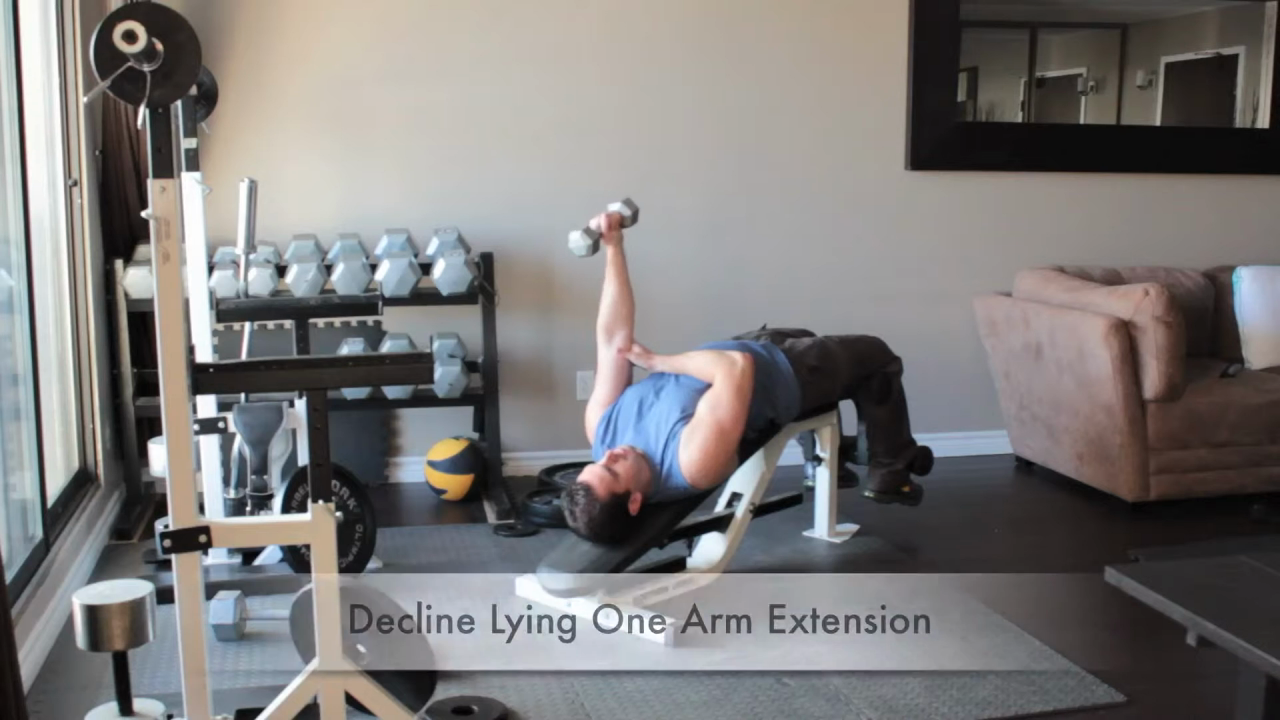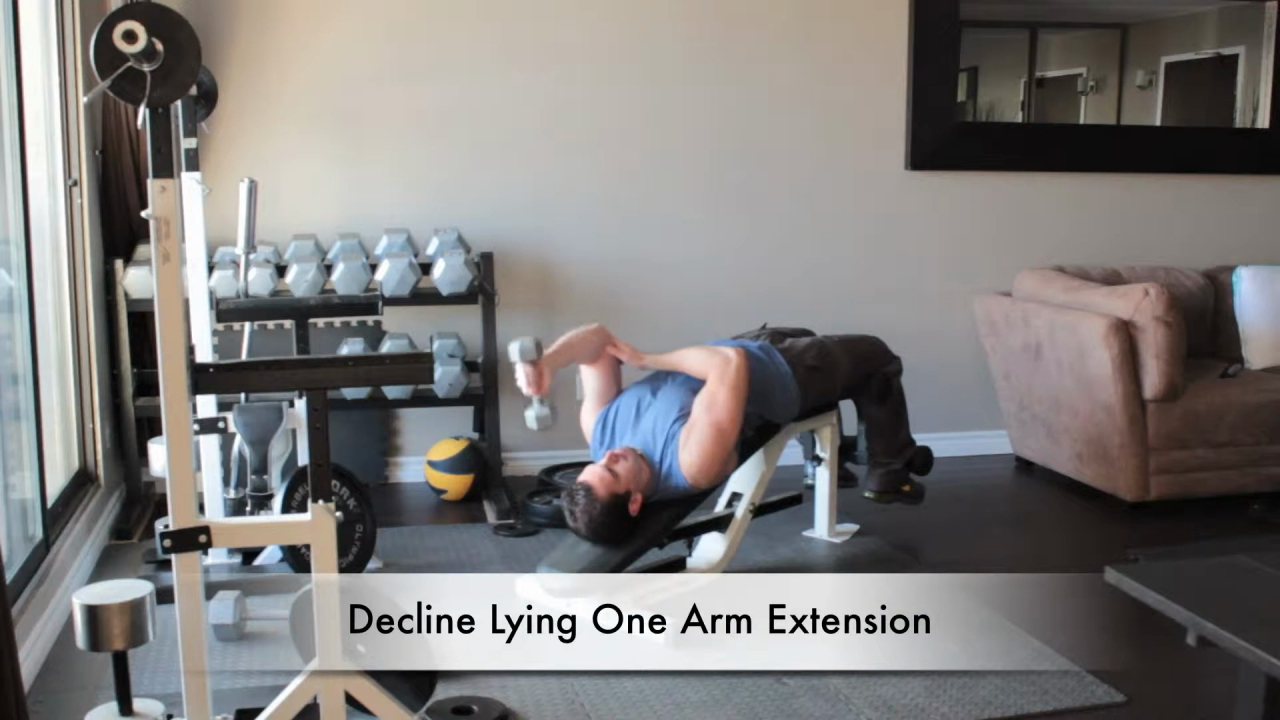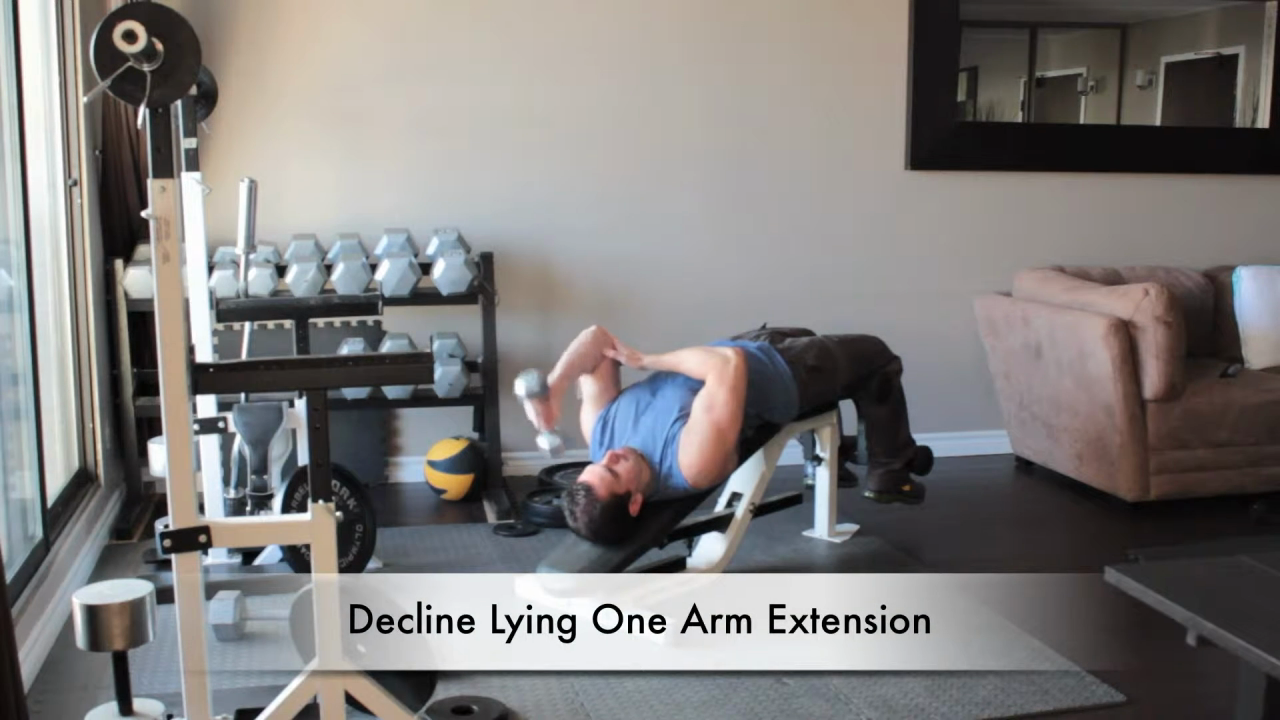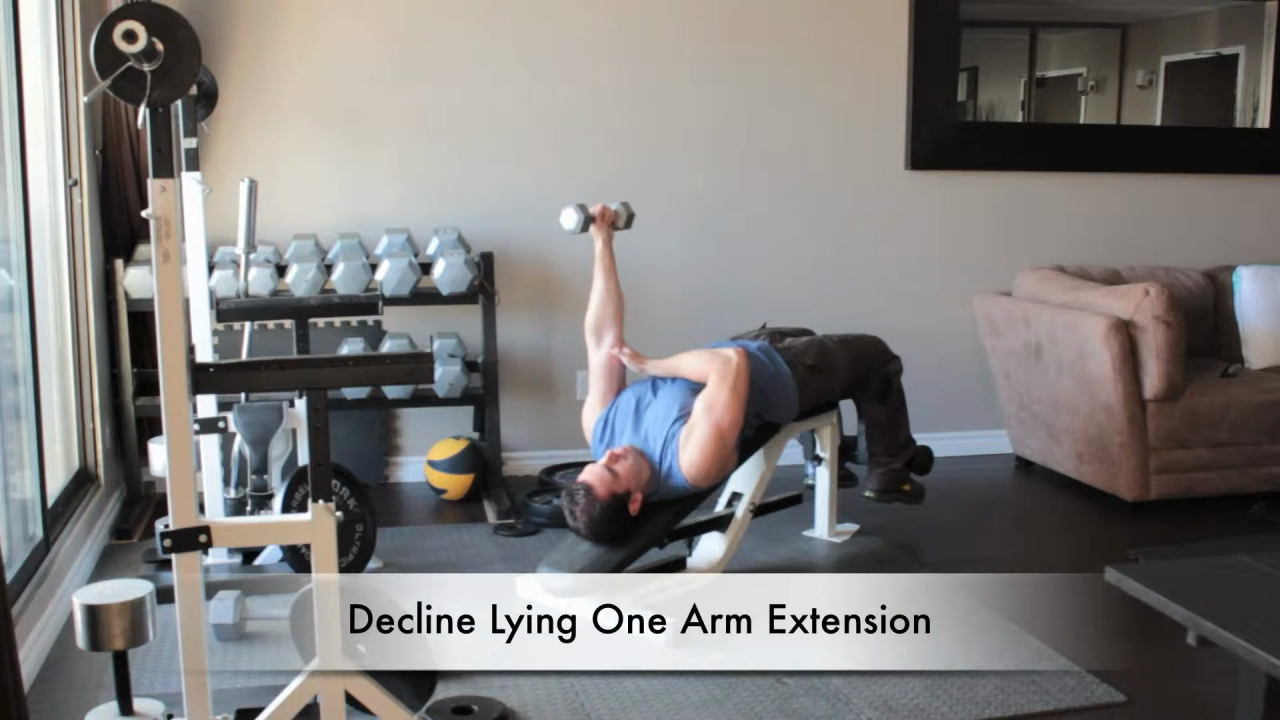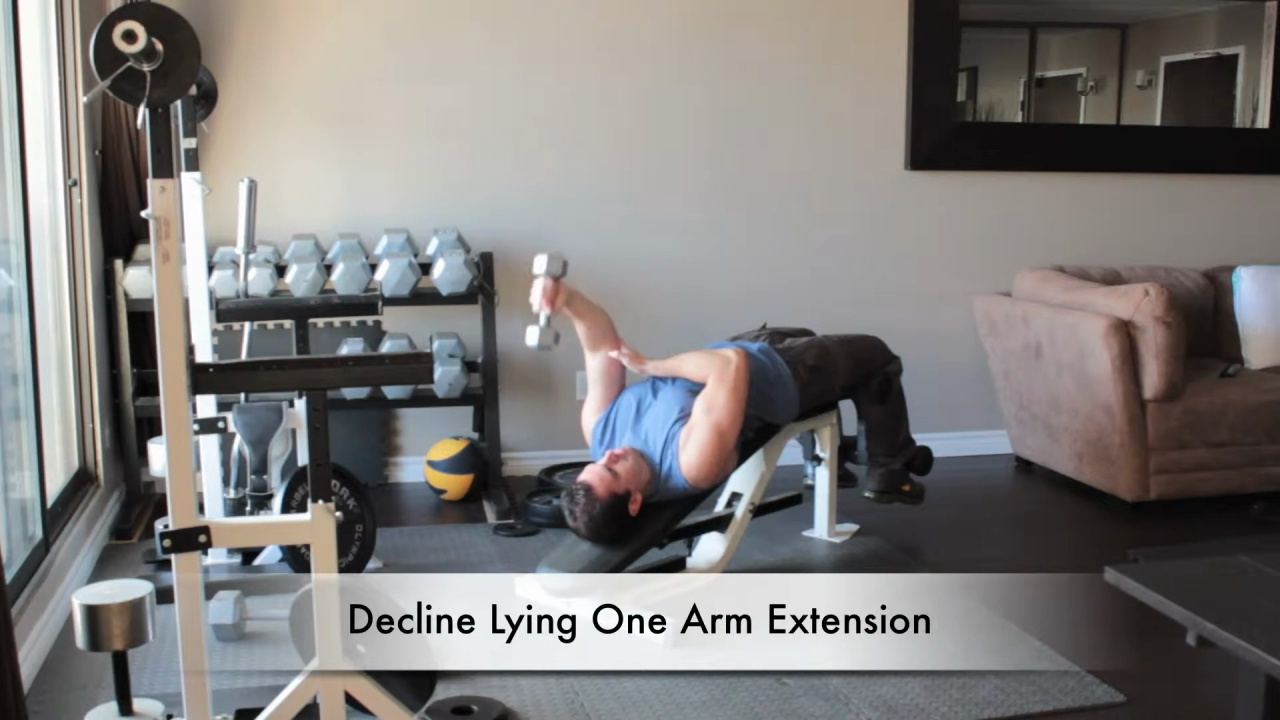
dt=1s
person 1, frame 1
left shoulder: (600, 427)
right shoulder: (693, 465)
left elbow: (614, 339)
right elbow: (737, 368)
left wrist: (613, 248)
right wrist: (658, 361)
left knee: (805, 340)
right knee: (877, 357)
right ankle: (890, 472)
person 1, frame 2
left shoulder: (598, 428)
right shoulder: (693, 465)
left elbow: (598, 338)
right elbow: (731, 364)
left wrist: (545, 361)
right wrist: (645, 359)
left knee: (806, 338)
right knee: (876, 359)
right ankle: (889, 473)
person 1, frame 3
left shoulder: (598, 429)
right shoulder: (693, 465)
left elbow: (595, 336)
right elbow: (728, 364)
left wrist: (550, 387)
right wrist: (644, 359)
left knee: (806, 340)
right knee: (876, 357)
right ankle: (890, 472)
person 1, frame 4
left shoulder: (597, 426)
right shoulder: (692, 464)
left elbow: (603, 339)
right elbow: (731, 363)
left wrist: (603, 242)
right wrist: (650, 364)
left knee: (806, 340)
right knee: (876, 356)
right ankle: (890, 471)
person 1, frame 5
left shoulder: (598, 427)
right shoulder: (690, 465)
left elbow: (602, 345)
right elbow: (730, 365)
left wrist: (564, 297)
right wrist: (651, 365)
left knee: (804, 338)
right knee: (875, 356)
right ankle: (890, 474)
